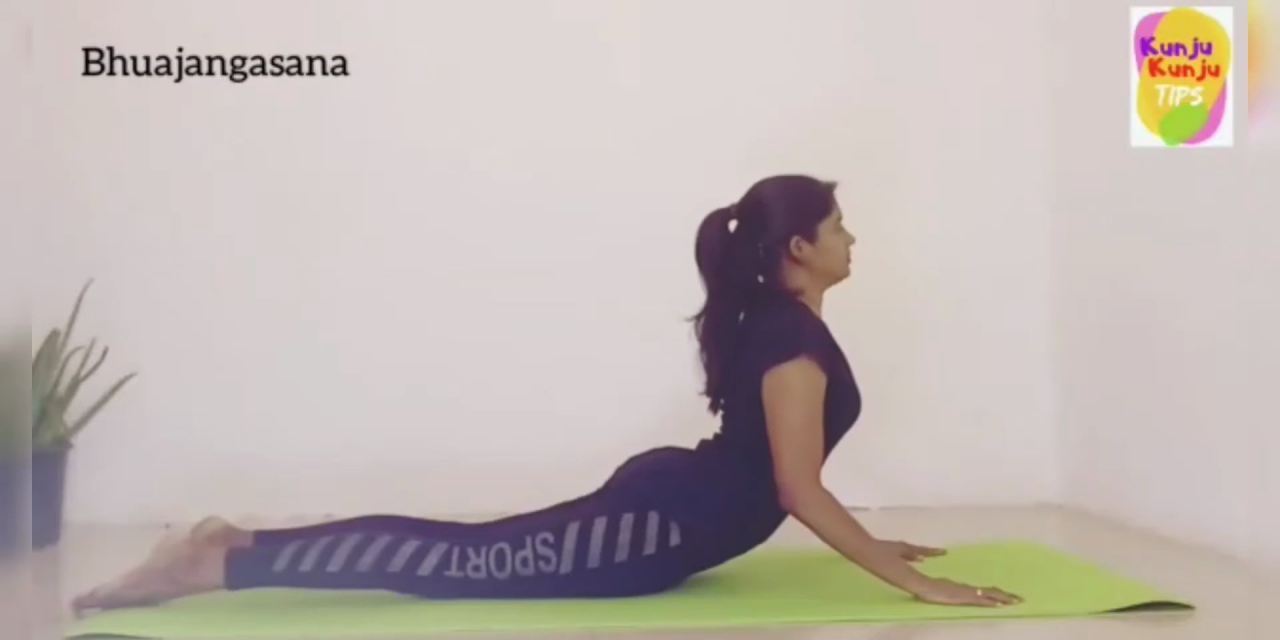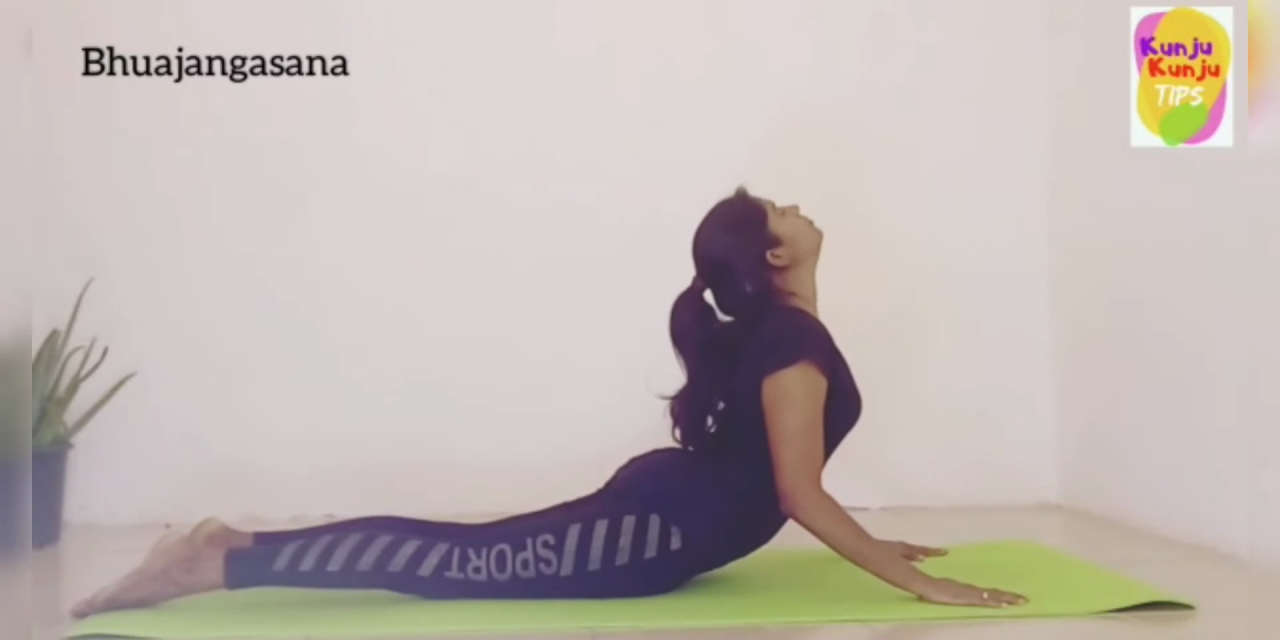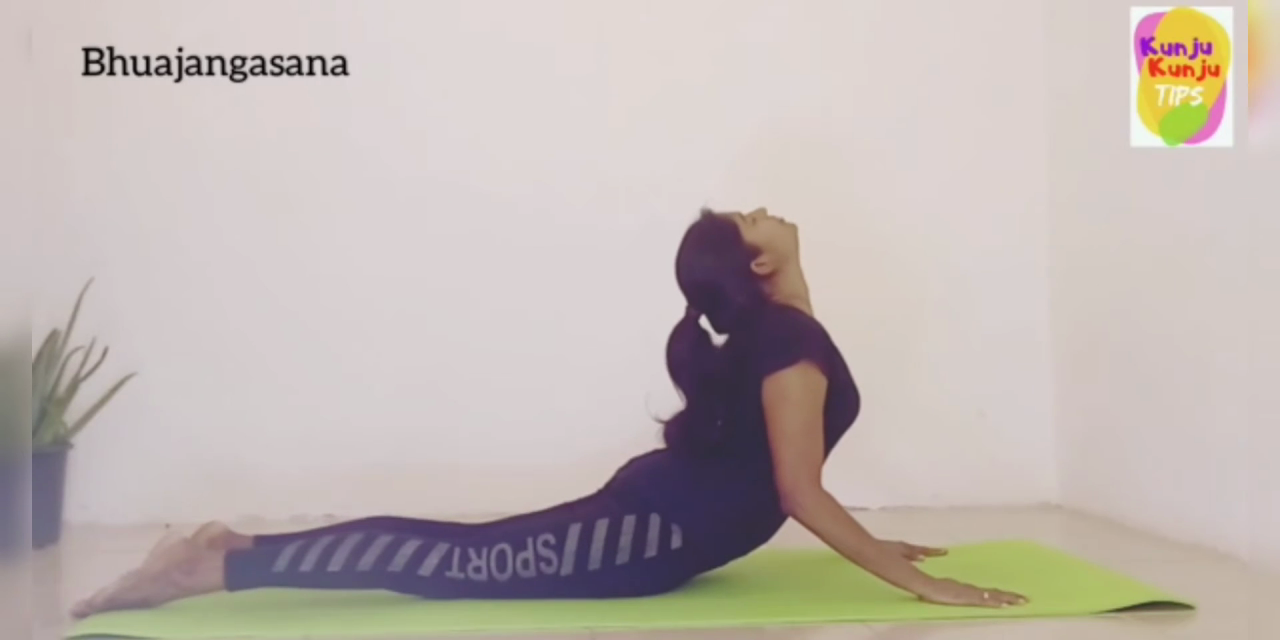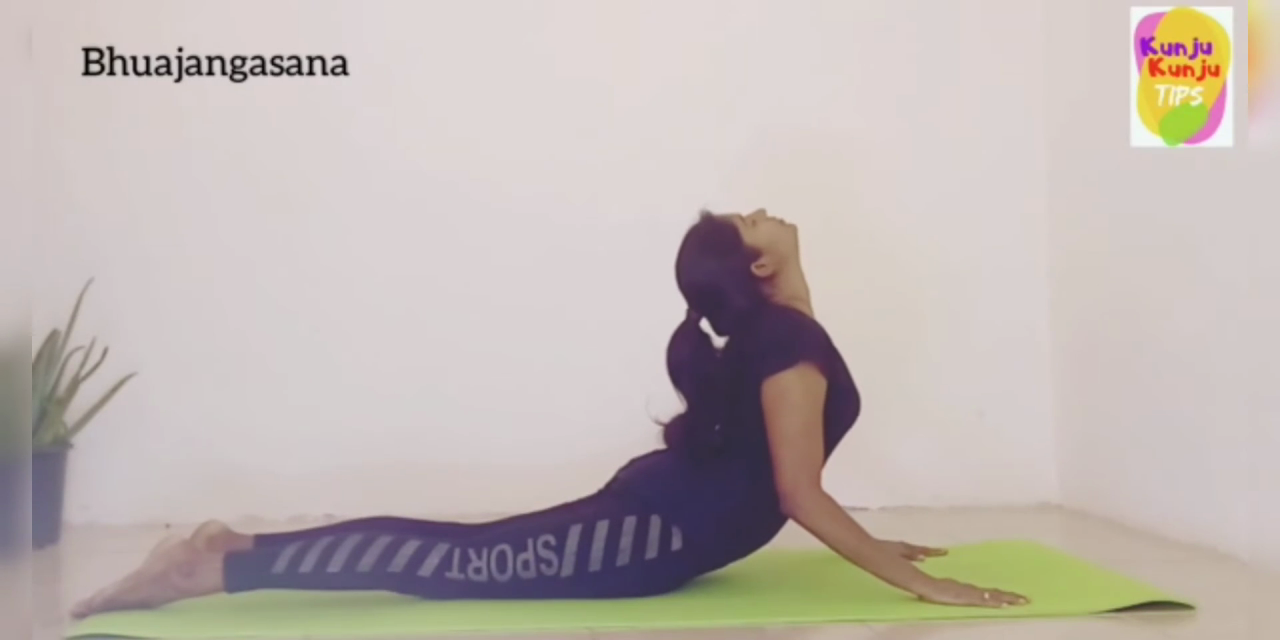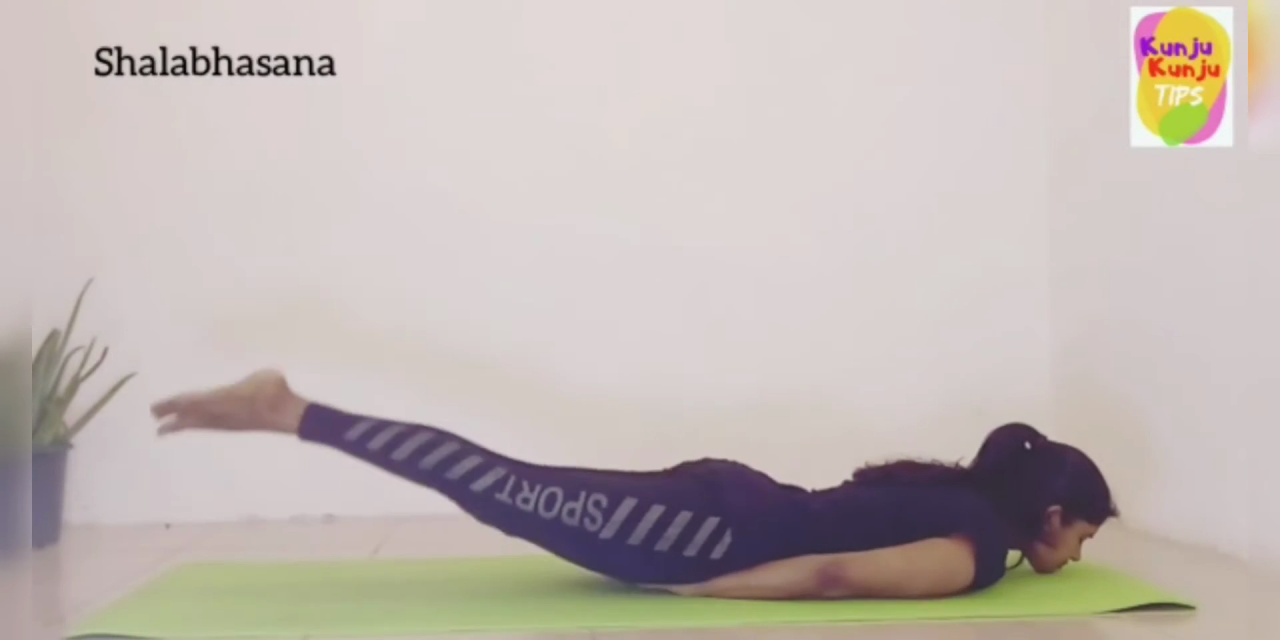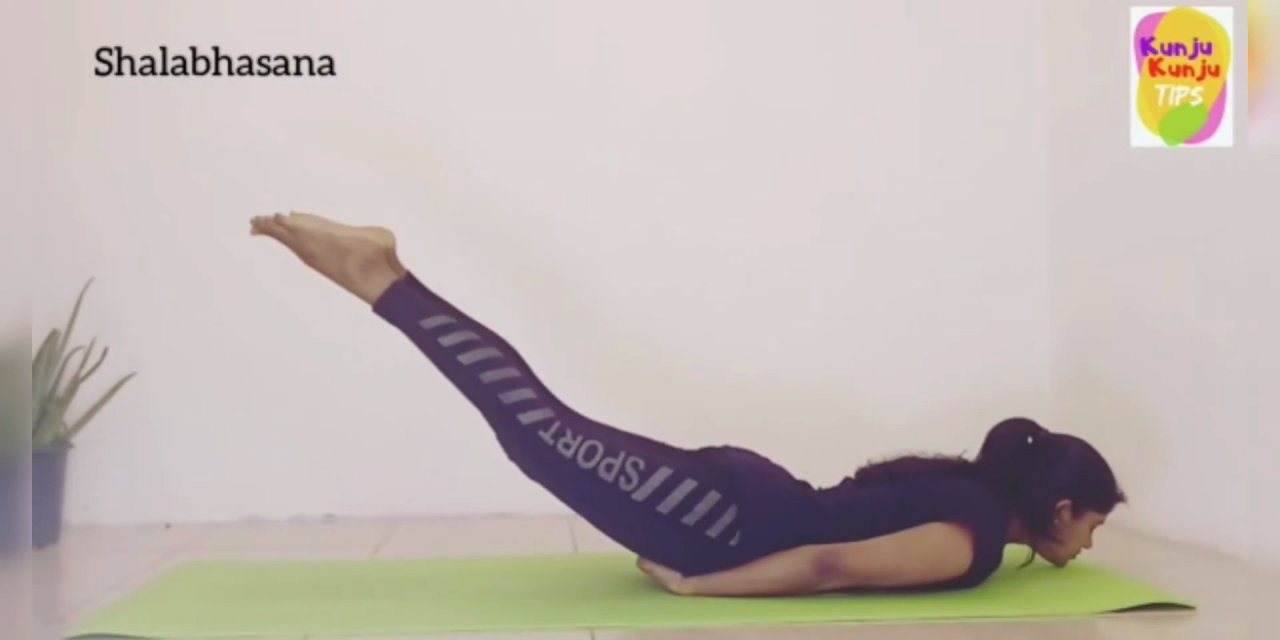
dt=0.7s
person 1, frame 1
left shoulder: (771, 321)
right shoulder: (795, 338)
left elbow: (782, 469)
right elbow: (799, 490)
left wrist: (868, 542)
right wrist: (910, 582)
left hip: (661, 497)
right hip: (664, 527)
left knee: (468, 545)
right knee: (464, 563)
left ankle: (242, 542)
right ankle: (213, 568)
person 1, frame 2
left shoulder: (770, 329)
right shoulder: (795, 343)
left elbow: (780, 476)
right elbow: (800, 496)
left wrist: (870, 543)
right wrist: (914, 581)
left hip: (660, 500)
right hip: (659, 530)
left knee: (461, 548)
right knee: (458, 567)
left ankle: (237, 544)
right ankle: (210, 568)
person 1, frame 3
left shoulder: (770, 332)
right shoulder: (791, 341)
left elbow: (779, 476)
right elbow: (801, 494)
left wrist: (873, 545)
right wrist: (917, 581)
left hip: (657, 505)
right hip: (659, 531)
left knee: (459, 552)
right knee: (456, 566)
left ankle: (234, 548)
right ankle: (210, 569)
person 1, frame 4
left shoulder: (772, 331)
right shoulder: (790, 344)
left elbow: (778, 479)
right elbow: (800, 498)
left wrist: (875, 545)
right wrist: (916, 582)
left hip: (659, 506)
right hip: (658, 536)
left knee: (453, 545)
right knee: (454, 566)
left ankle: (239, 546)
right ankle: (208, 571)
person 1, frame 5
left shoulder: (965, 492)
right shoulder: (975, 553)
right elbow: (836, 574)
right wrist: (704, 593)
left hip: (722, 499)
right hip: (718, 531)
left knee: (508, 491)
right knee: (507, 492)
left ankle: (292, 410)
right ankle: (289, 414)
person 1, frame 6
left shoulder: (969, 488)
right shoulder: (974, 542)
right elbow: (829, 566)
right wrist: (693, 585)
left hip: (739, 494)
right hip: (728, 524)
left knee: (549, 429)
right knee: (539, 429)
left ankle: (384, 277)
right ankle: (380, 282)
